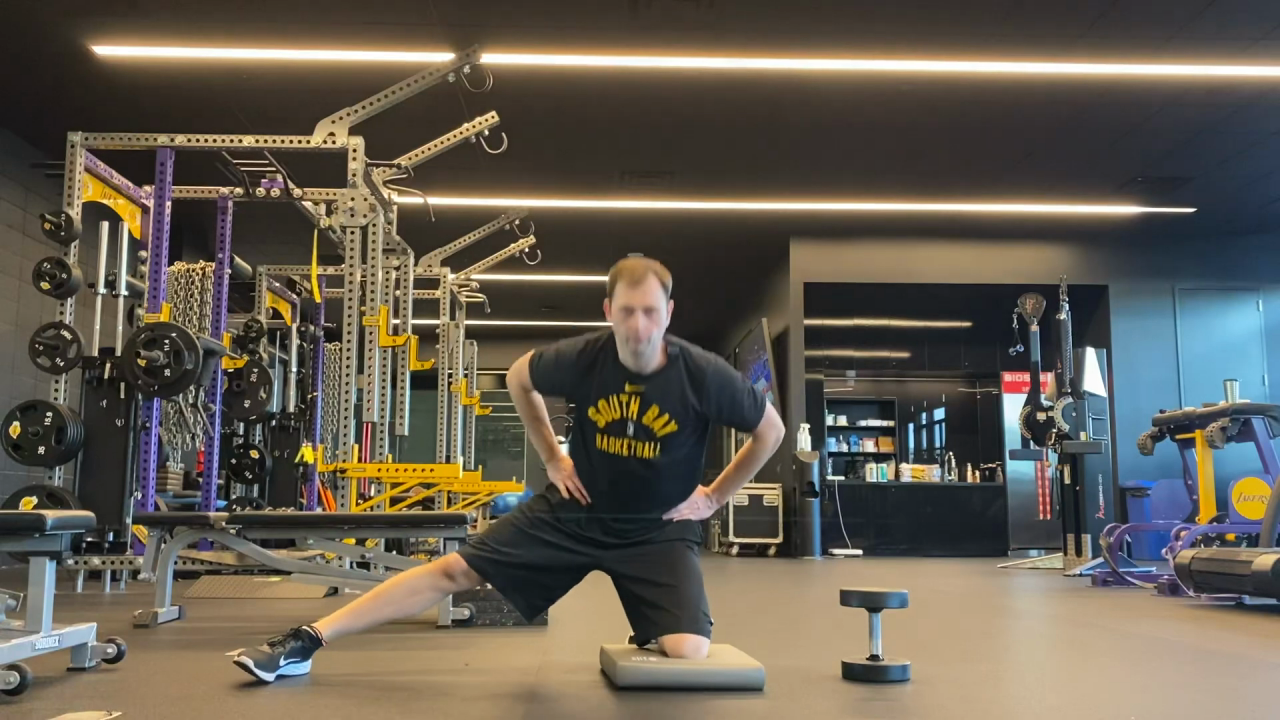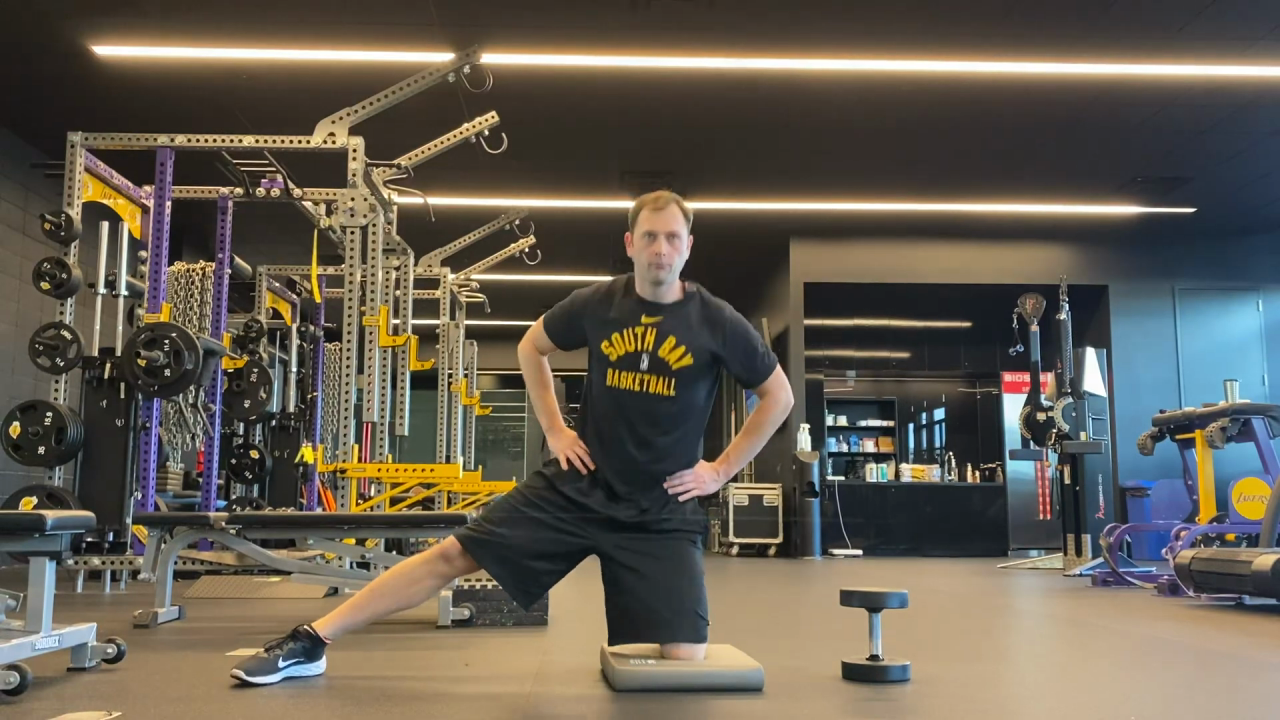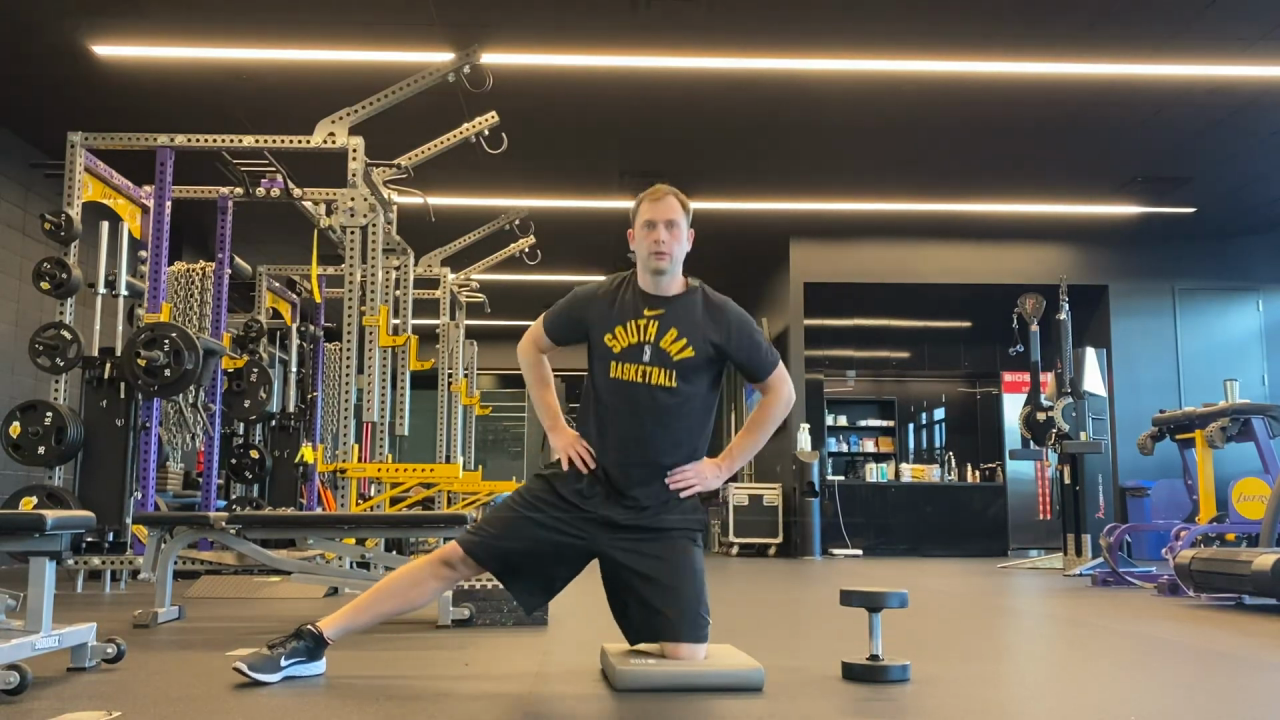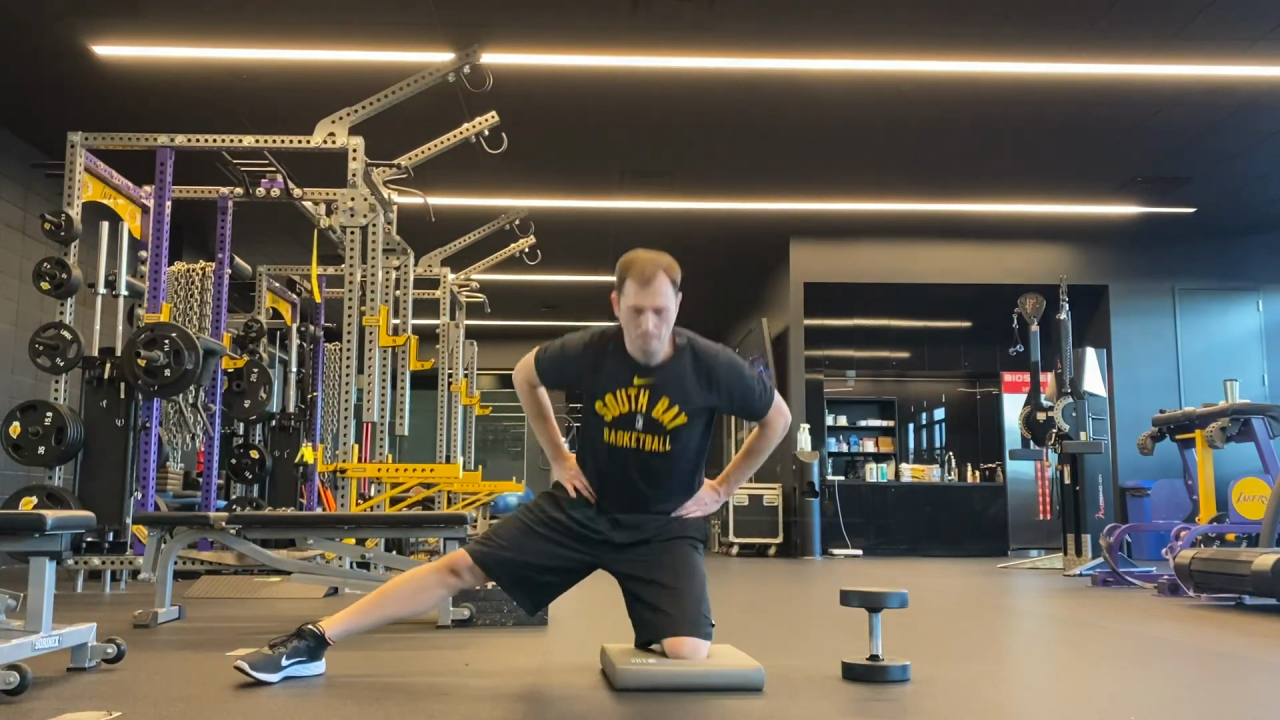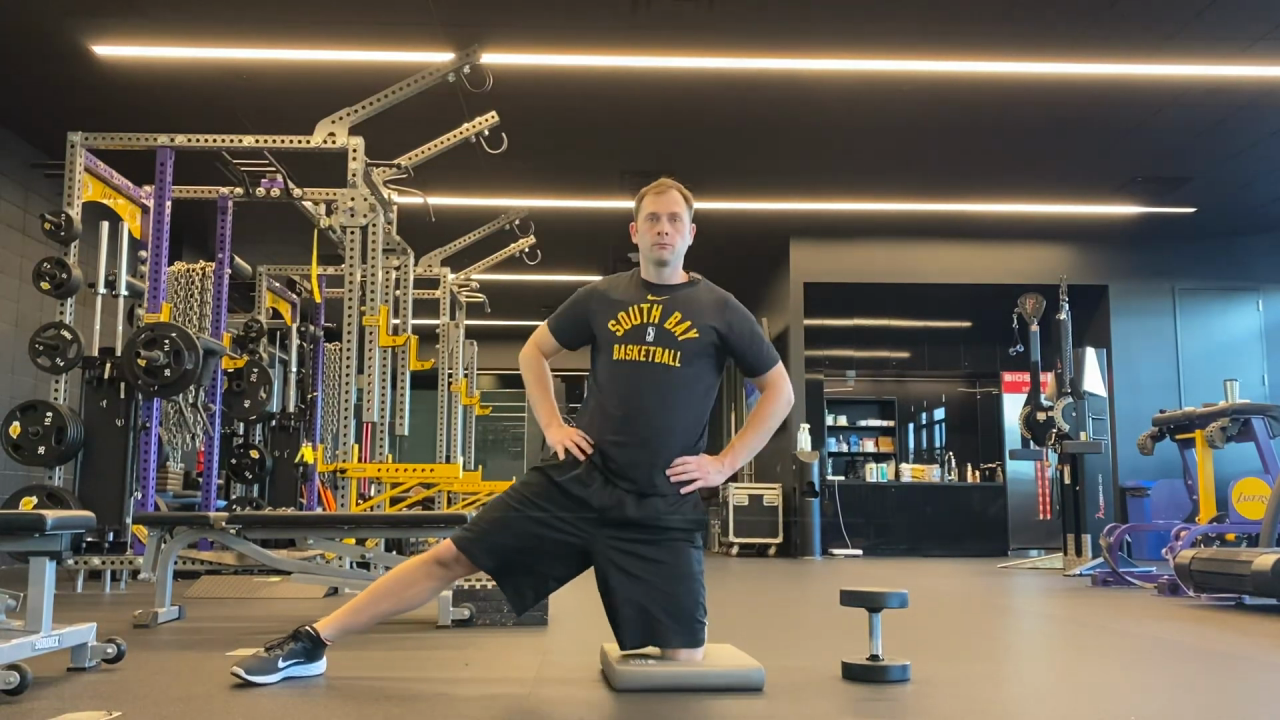
dt=1s
person 1, frame 1
left shoulder: (703, 374)
right shoulder: (580, 358)
left elbow: (771, 430)
right elbow: (518, 381)
left wrist: (714, 496)
right wrist: (553, 460)
left hip: (659, 528)
right hip: (577, 511)
left knee: (688, 653)
right knee: (453, 571)
left ankle: (651, 634)
right ankle: (306, 641)
person 1, frame 2
left shoulder: (717, 322)
right shoulder: (596, 303)
left elbow: (779, 395)
right elbow: (532, 349)
left wrist: (721, 469)
right wrist: (555, 431)
left hip: (660, 508)
right hip: (576, 485)
left knee: (686, 655)
right knee: (452, 554)
right ankle: (310, 641)
person 1, frame 3
left shoulder: (719, 316)
right shoulder: (599, 299)
left elbow: (781, 392)
right elbow: (531, 347)
left wrist: (724, 466)
right wrist: (555, 428)
left hip: (663, 507)
right hip: (579, 486)
left knee: (685, 655)
right knee: (456, 559)
right ankle: (312, 641)
person 1, frame 4
left shoulder: (712, 367)
right shoulder: (586, 353)
left elbow: (779, 418)
right elbow: (524, 375)
left wrist: (721, 489)
right wrist: (559, 458)
left hip: (664, 528)
right hip: (582, 509)
left knee: (689, 654)
right knee: (458, 567)
right ankle: (311, 644)
person 1, frame 5
left shoulder: (720, 308)
right shoulder: (603, 296)
left elbow: (780, 390)
right elbow: (534, 352)
left wrist: (726, 463)
right wrist: (551, 424)
left hip: (662, 504)
right hip: (576, 479)
left knee: (682, 657)
right knee: (450, 558)
right ankle: (310, 643)
